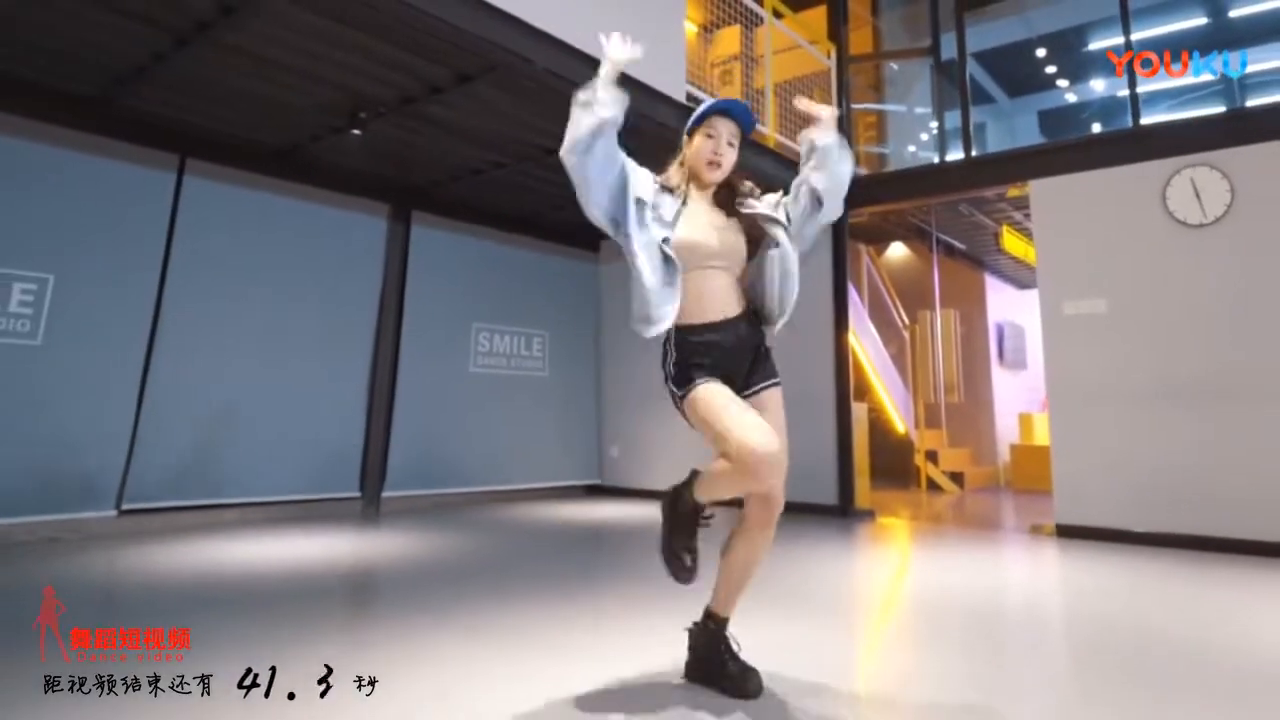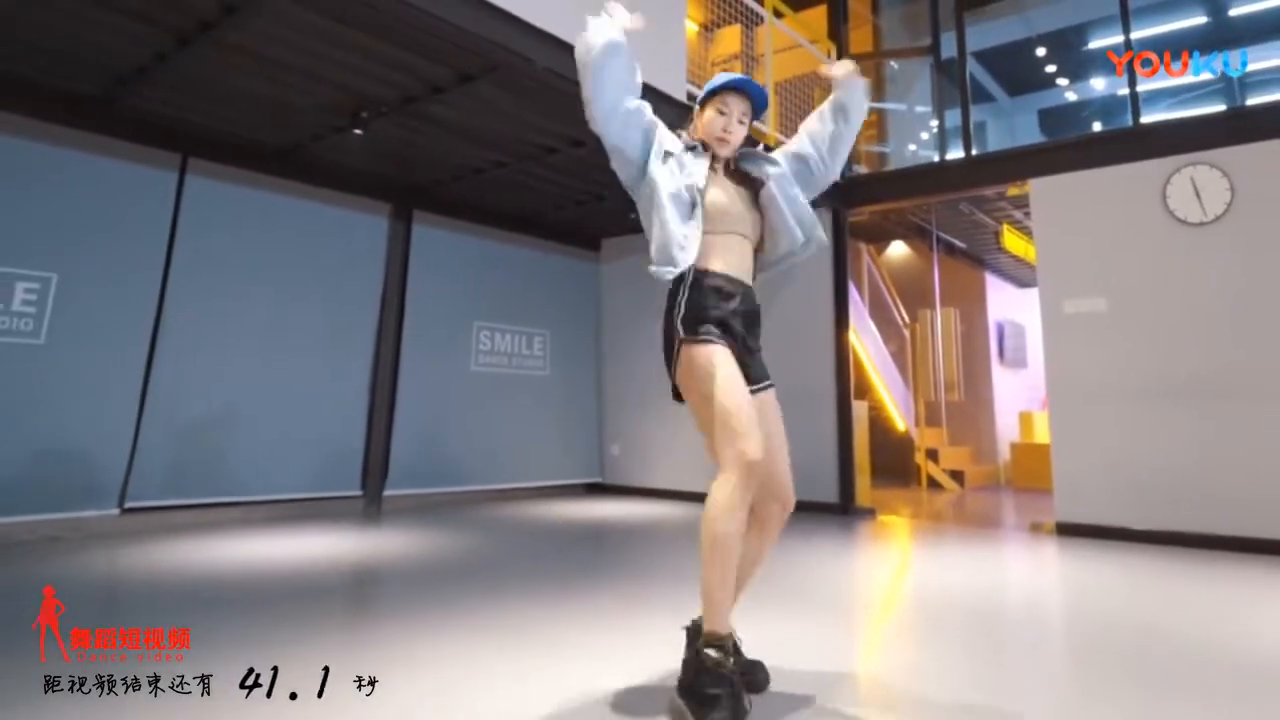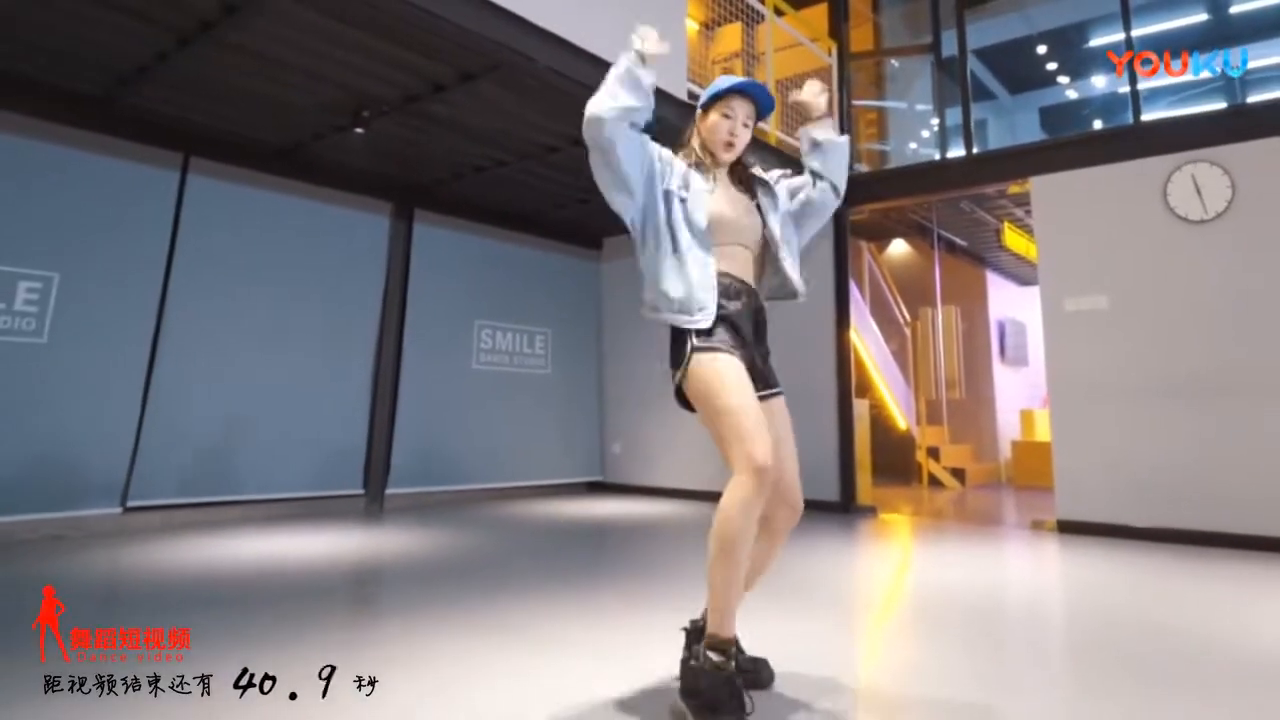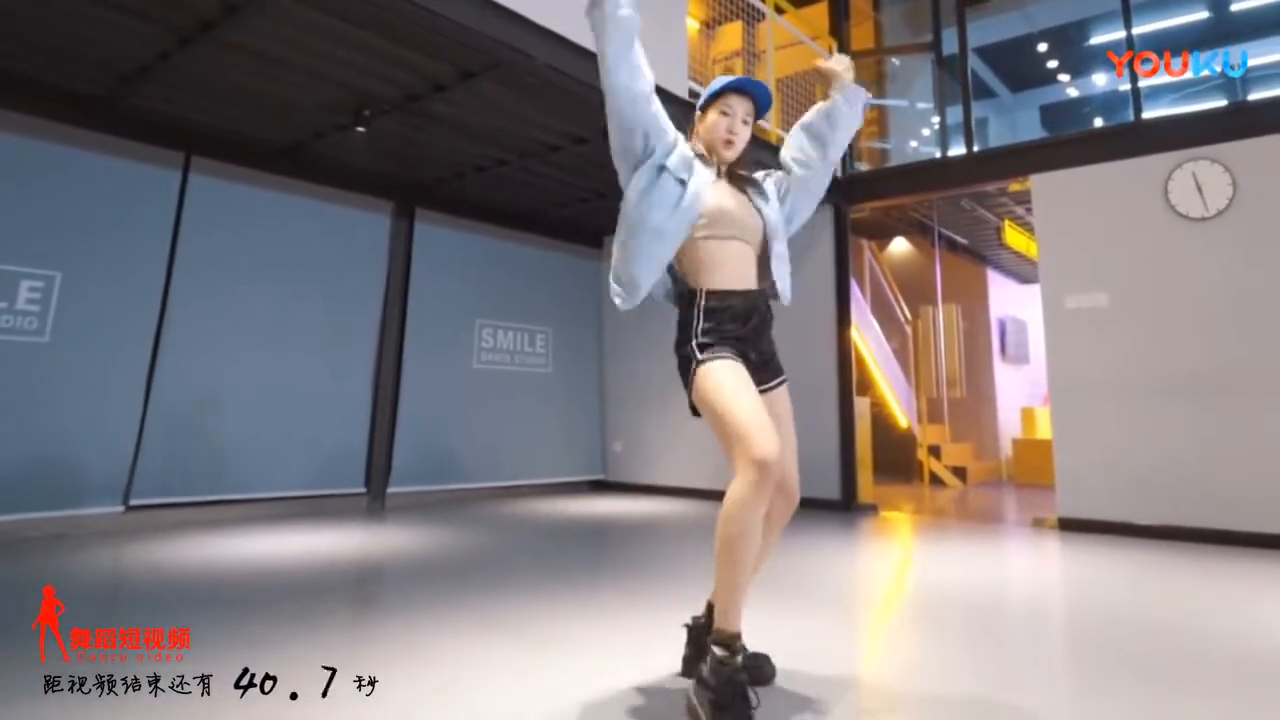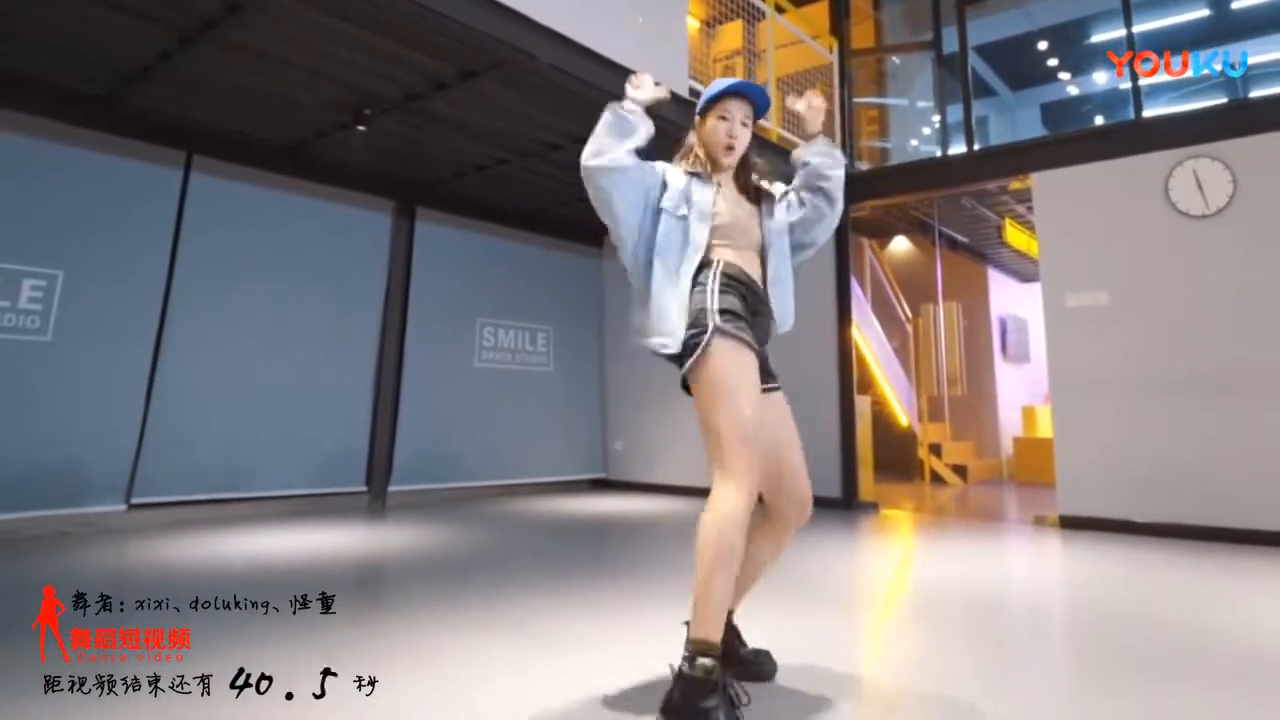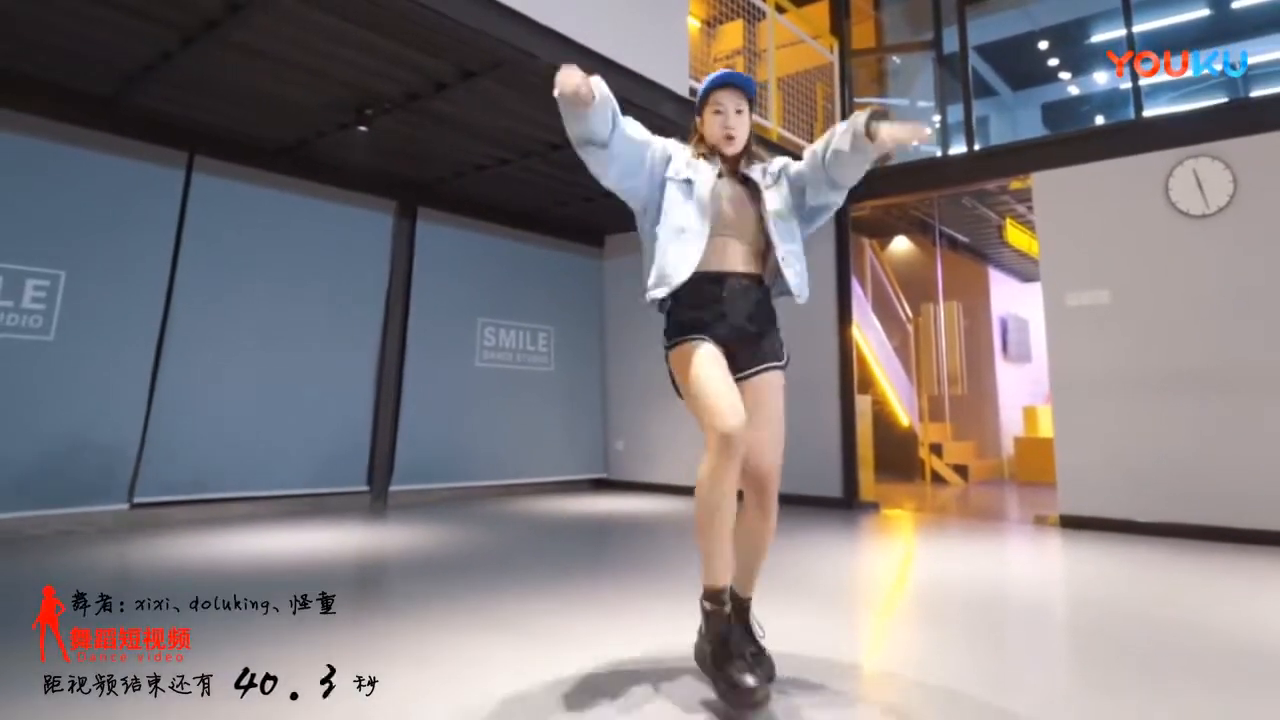
dt=0.2s
person 1, frame 1
left shoulder: (751, 210)
right shoulder: (650, 196)
left elbow: (818, 206)
right elbow: (585, 160)
left wrist: (824, 139)
right wrist: (607, 82)
left hip: (750, 352)
right hip: (694, 358)
left knee: (769, 500)
right knee: (760, 458)
left ankle: (710, 640)
right ankle: (689, 501)
person 1, frame 2
left shoulder: (760, 177)
right shoulder: (666, 155)
left elbow: (820, 151)
right elbow: (610, 104)
left wrist: (847, 95)
left hip: (741, 328)
right hip: (698, 312)
left knee: (778, 498)
right knee: (746, 457)
left ankle: (712, 639)
right ankle: (710, 655)
person 1, frame 3
left shoulder: (760, 193)
right shoulder: (667, 175)
left elbow: (825, 189)
right elbow: (606, 128)
left wrist: (818, 125)
right wrist: (637, 64)
left hip: (748, 331)
right hip: (703, 325)
left knee: (785, 501)
right knee: (752, 461)
left ankle: (711, 633)
right ankle: (711, 660)
person 1, frame 4
left shoulder: (758, 188)
right shoulder: (671, 162)
left elbow: (814, 152)
right elbow: (627, 95)
left wrist: (843, 93)
left hip: (757, 335)
right hip: (707, 329)
left knee: (783, 493)
right knee: (759, 459)
left ankle: (712, 630)
right ankle: (720, 660)
person 1, frame 5
left shoulder: (764, 200)
right shoulder: (671, 184)
left elbow: (821, 212)
right elbow: (602, 168)
left wrist: (815, 141)
right wrist: (633, 107)
left hip: (750, 334)
right hip: (709, 312)
left knee: (793, 501)
right knee: (741, 475)
left ankle: (718, 627)
person 1, frame 6
left shoulder: (776, 177)
right shoulder: (674, 165)
left elbow: (826, 172)
right elbow: (607, 140)
left wrist: (867, 134)
right wrist: (584, 97)
left hip: (758, 323)
right hip: (700, 315)
left knee: (765, 476)
right knee: (726, 431)
left ankle: (738, 619)
right ankle: (717, 621)
